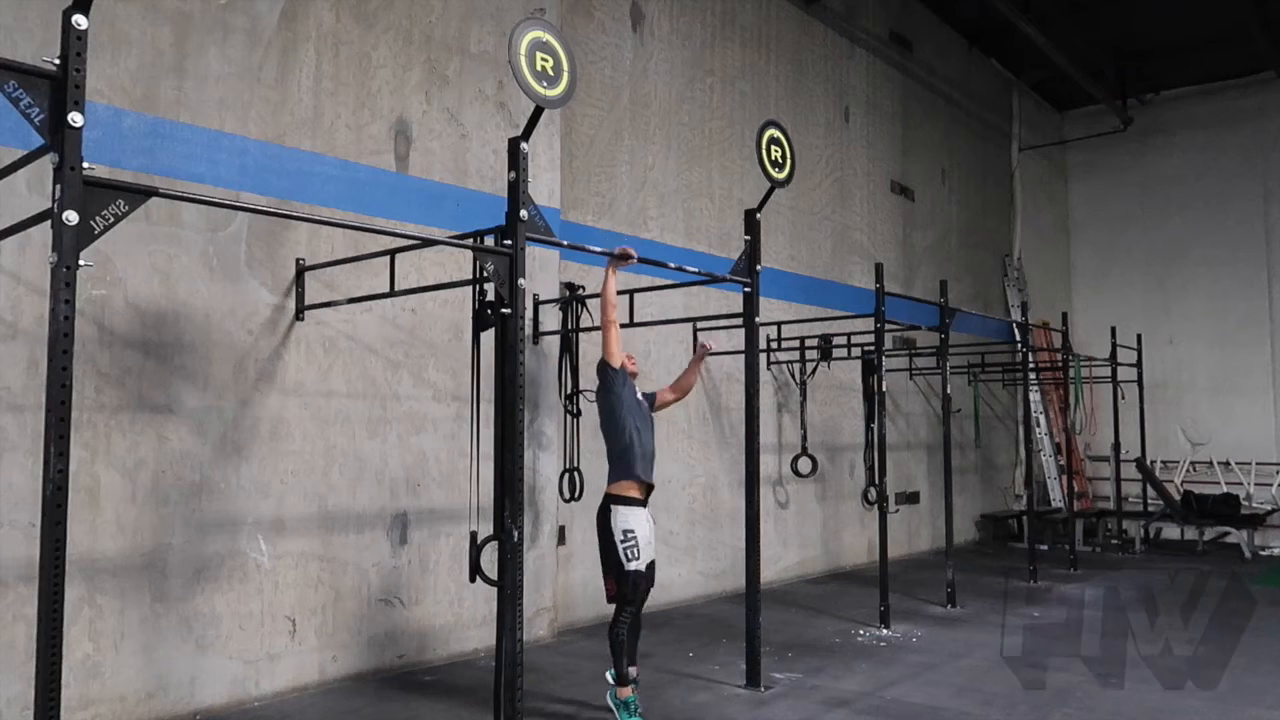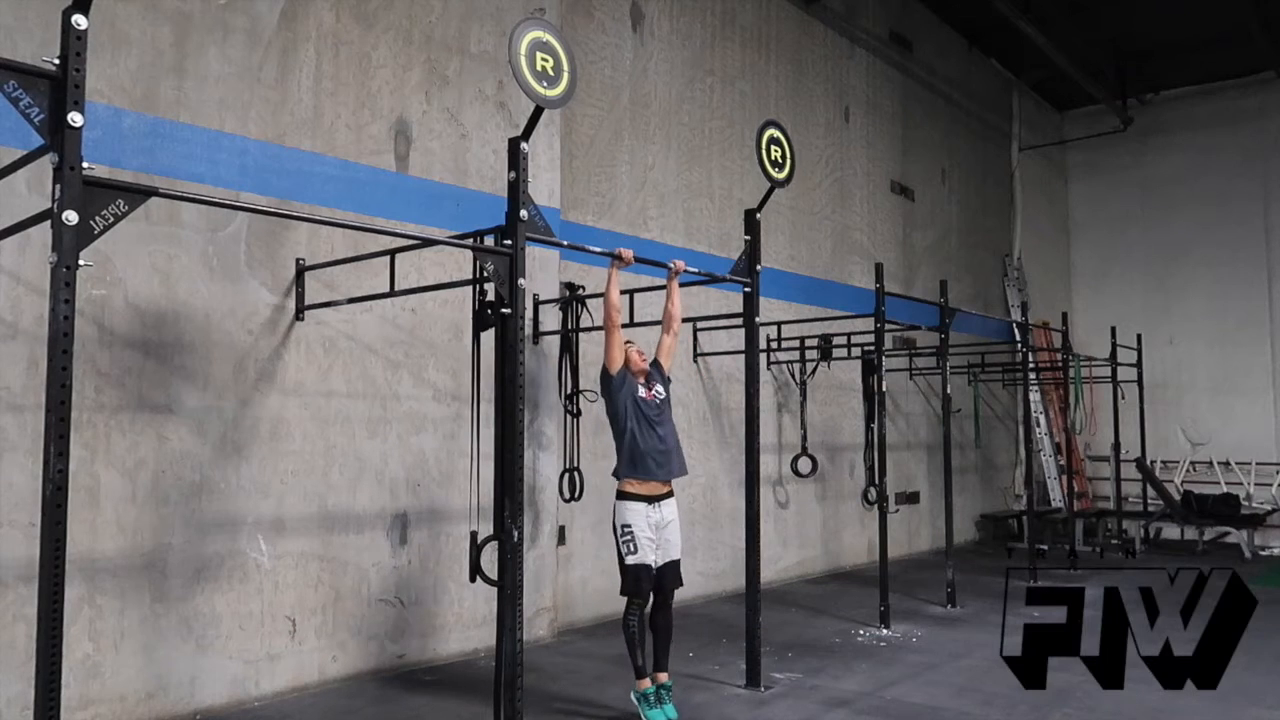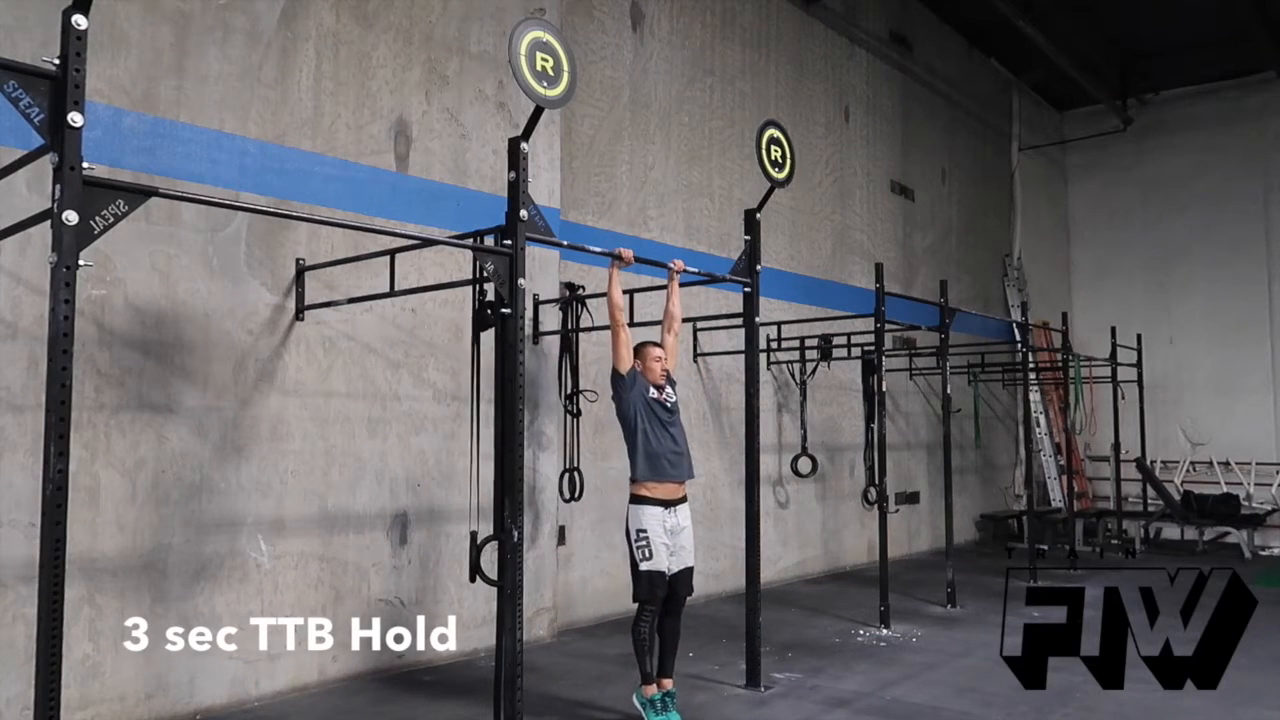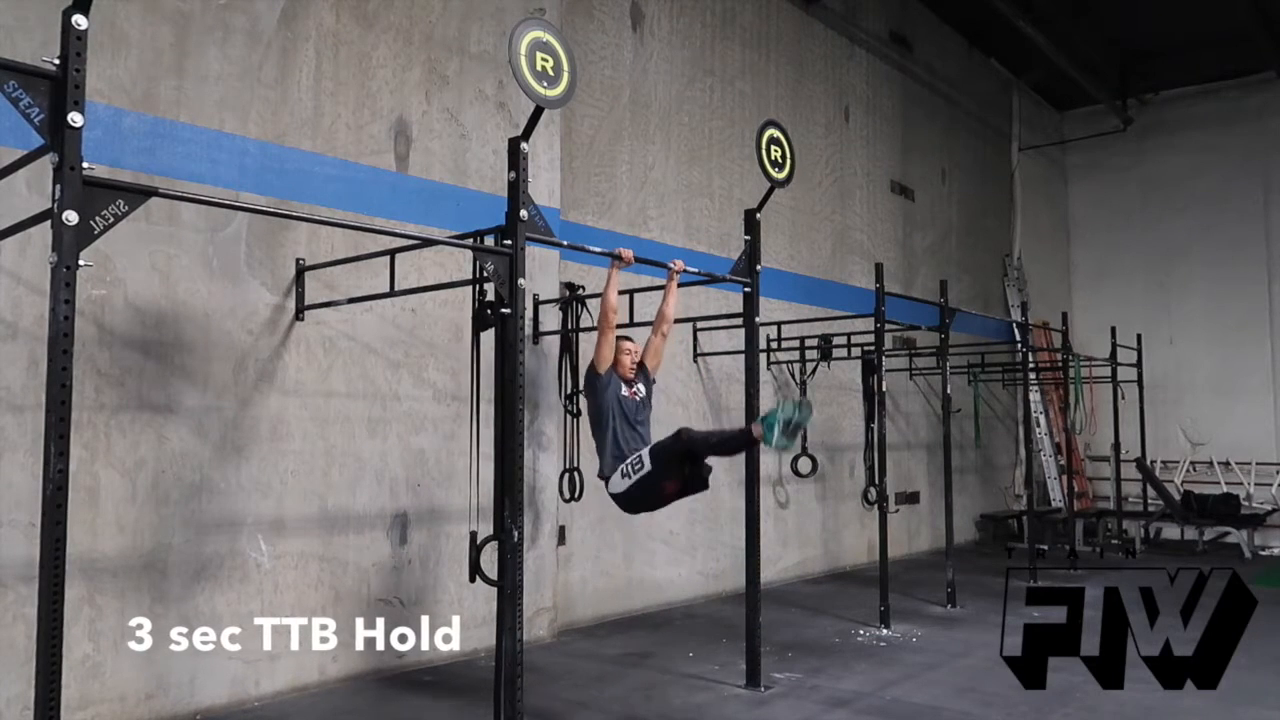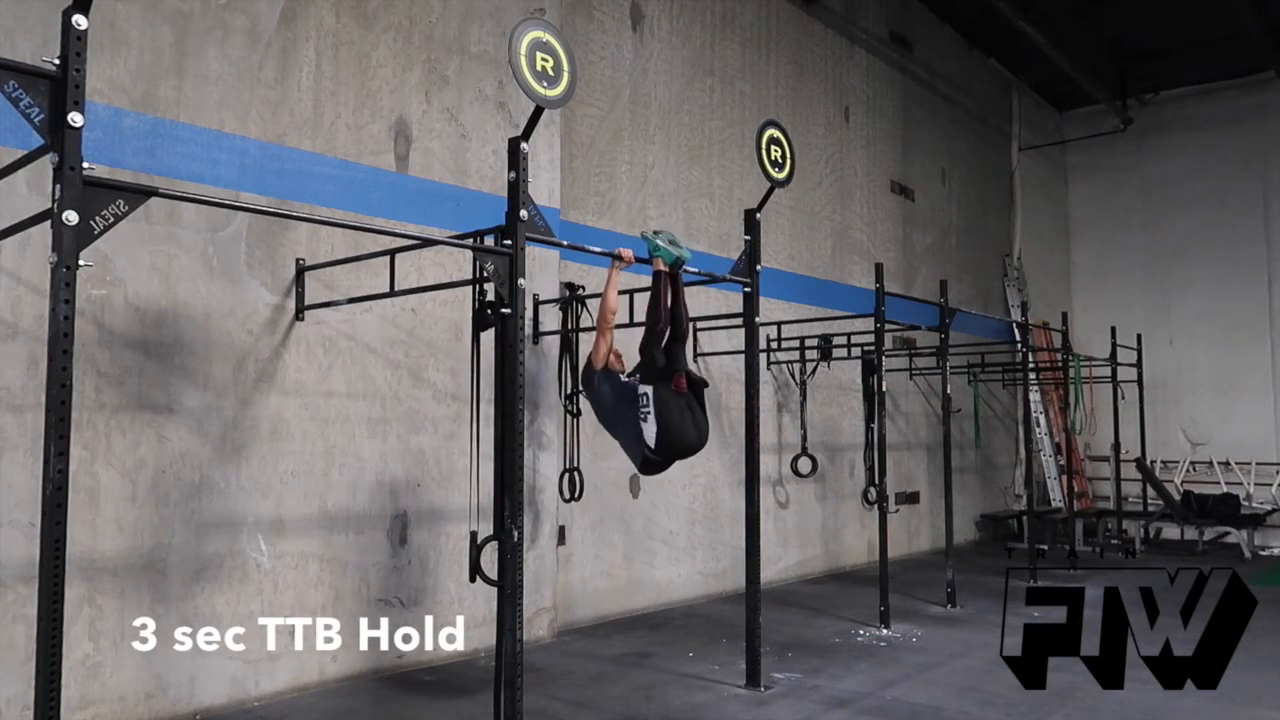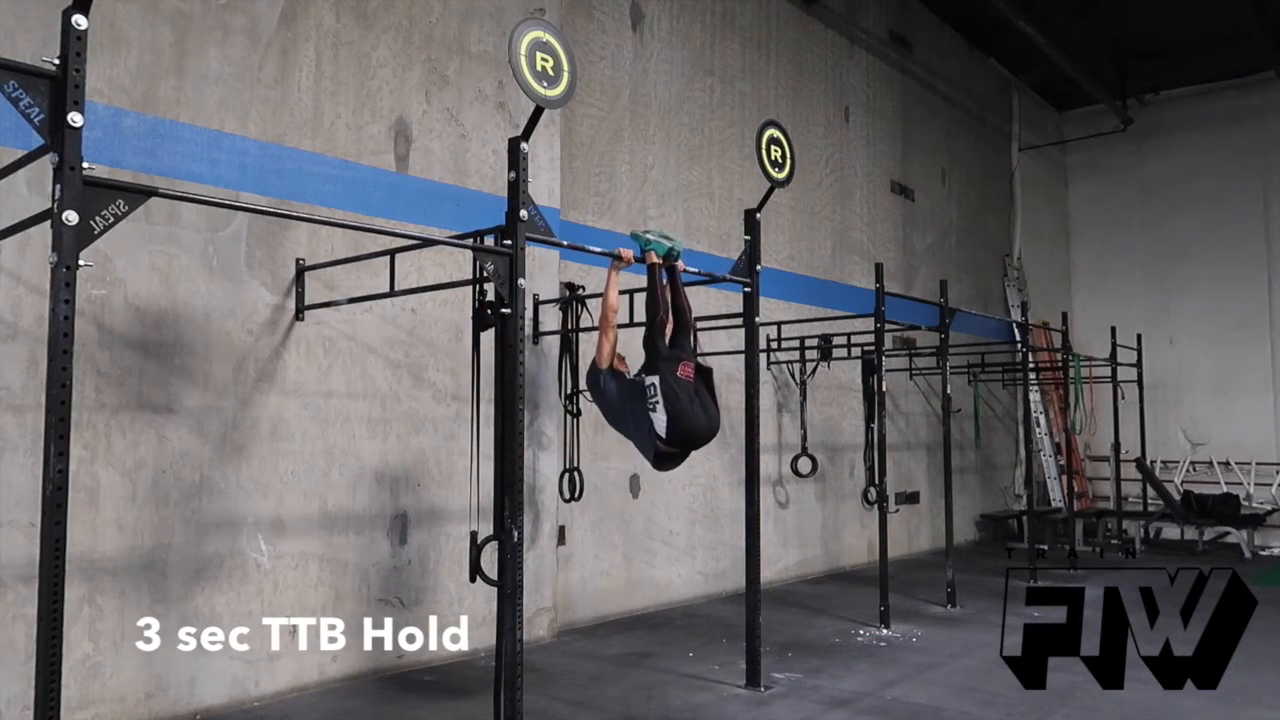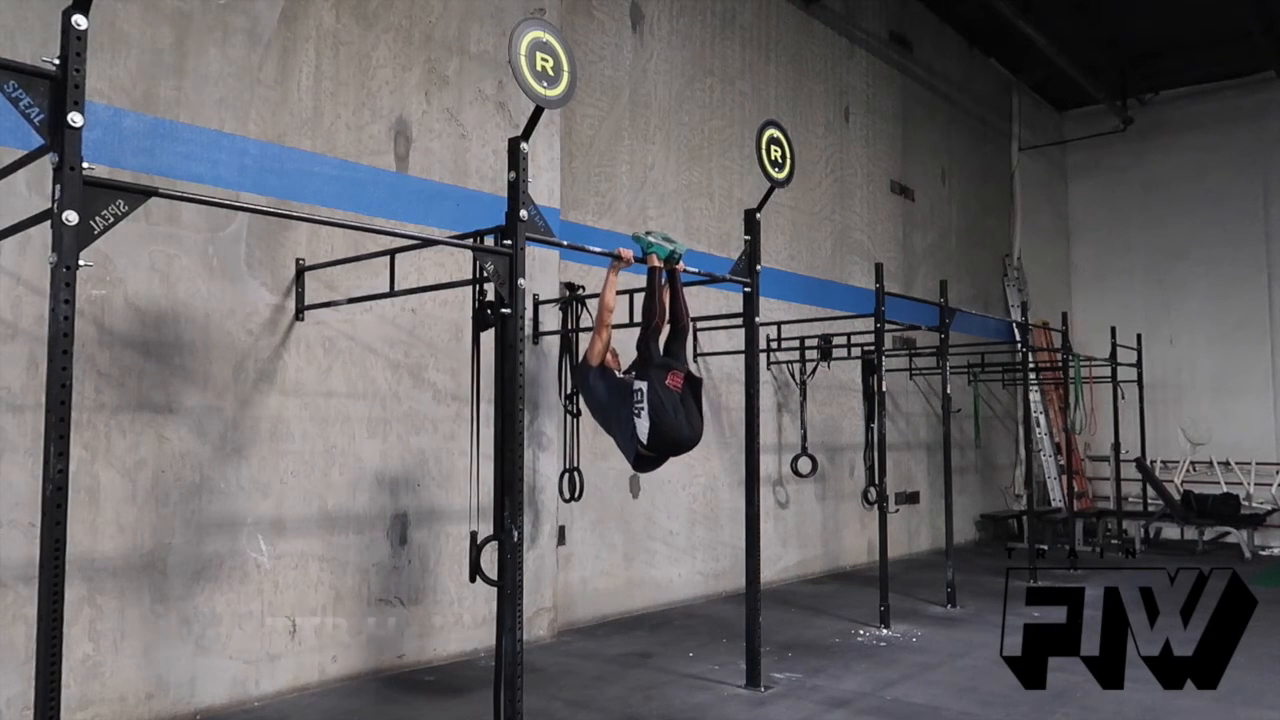
dt=0.7s
person 1, frame 1
left shoulder: (640, 399)
right shoulder: (613, 387)
left elbow: (679, 391)
right elbow: (609, 321)
left wrist: (698, 357)
right wrist: (613, 268)
left hip: (641, 507)
right hip: (622, 509)
left knee: (637, 597)
right knee: (628, 601)
left ankle: (624, 671)
person 1, frame 2
left shoulder: (659, 380)
right shoulder: (617, 385)
left elbow: (671, 327)
right elbow: (612, 323)
left wrist: (673, 280)
right wrist: (615, 270)
left hip: (666, 503)
right hip: (634, 504)
left knee: (665, 595)
right knee: (638, 595)
left ankle: (662, 681)
person 1, frame 3
left shoulder: (667, 386)
right shoulder: (630, 387)
left elbow: (672, 327)
right elbow: (619, 323)
left wrist: (673, 280)
right wrist: (616, 268)
left hip: (680, 508)
right hip: (648, 509)
left knee: (676, 599)
right knee: (652, 601)
person 1, frame 4
left shoulder: (642, 380)
right shoulder: (602, 383)
left elbow: (661, 330)
right elbow: (608, 324)
left wrist: (672, 279)
right wrist: (615, 270)
left hip: (649, 480)
right hip: (625, 482)
right knee: (684, 441)
right ankle: (760, 431)
person 1, frame 5
left shoulder: (638, 378)
right shoulder: (597, 380)
left elbow: (661, 328)
right elbow: (606, 324)
left wrist: (674, 277)
right wrist: (615, 269)
left hip: (691, 435)
left knee: (677, 338)
right knee: (653, 342)
person 1, frame 6
left shoulder: (645, 378)
right shoulder: (603, 381)
left elbow: (664, 328)
right elbow: (608, 324)
left wrist: (672, 276)
right wrist: (615, 270)
left hip: (702, 426)
person 1, frame 7
left shoulder: (635, 375)
right shoulder: (593, 376)
left elbow: (658, 325)
right elbow: (603, 323)
left wrist: (671, 277)
right wrist: (614, 270)
left knee: (678, 333)
